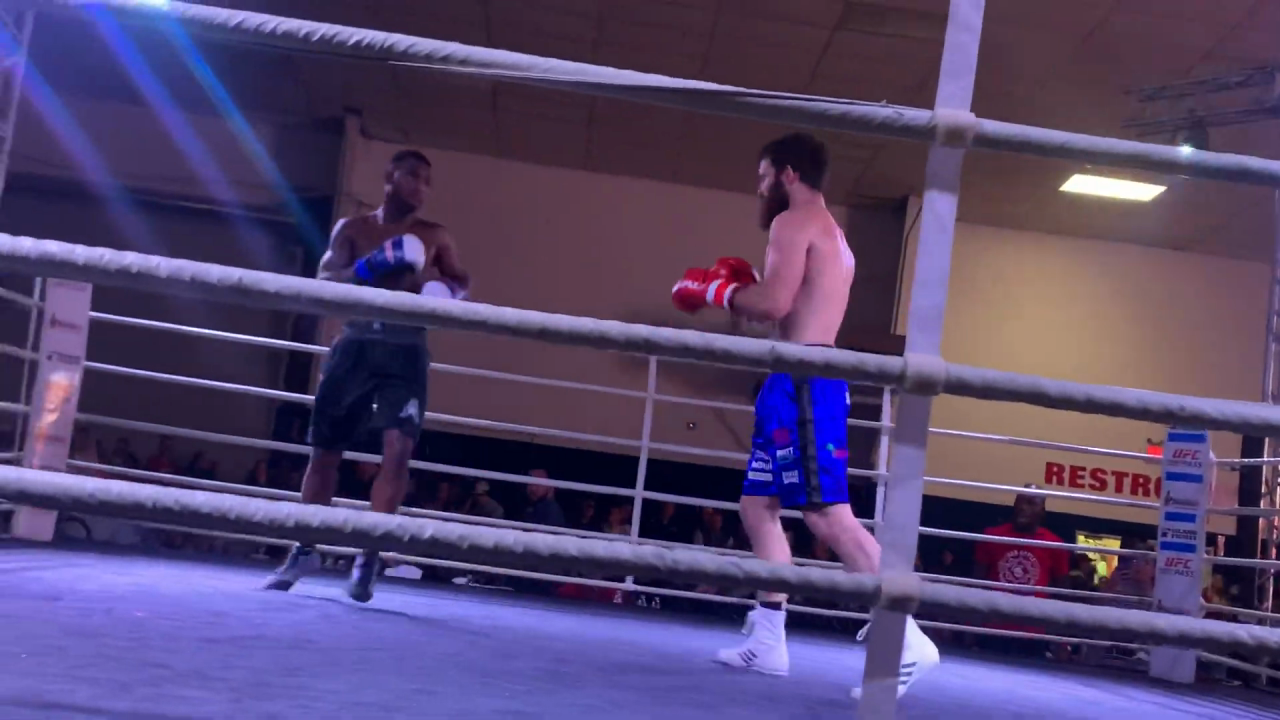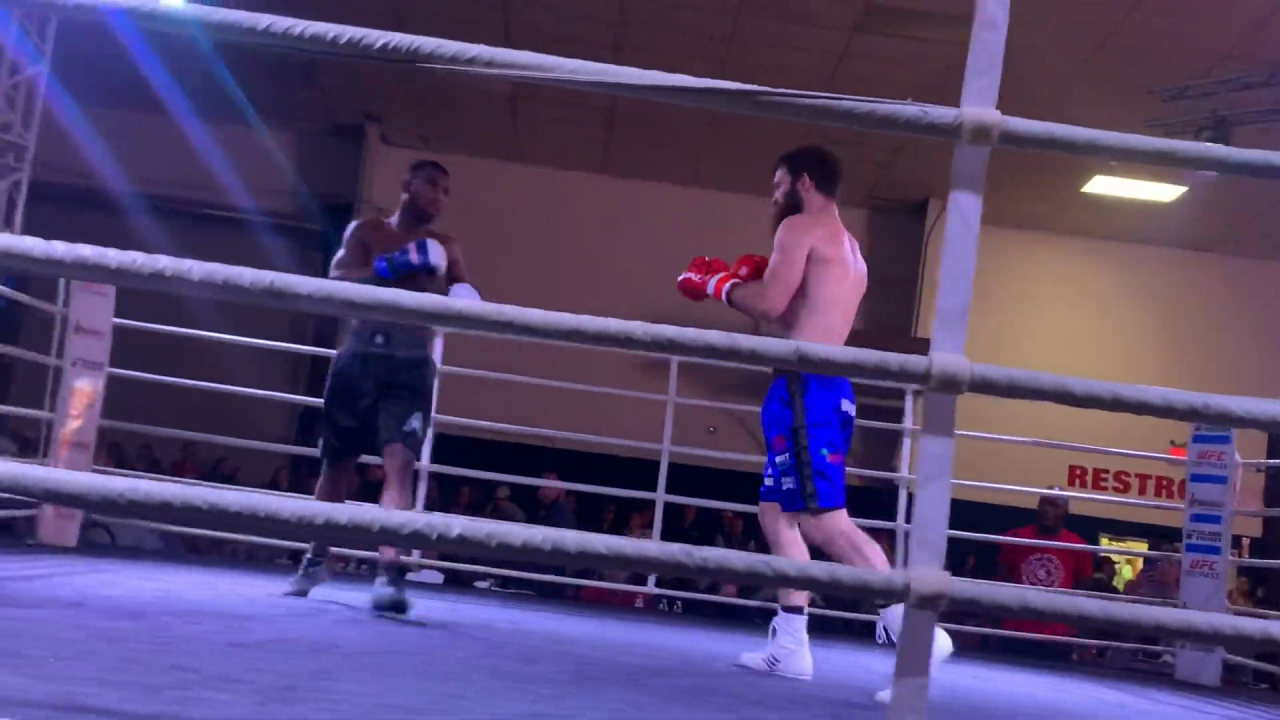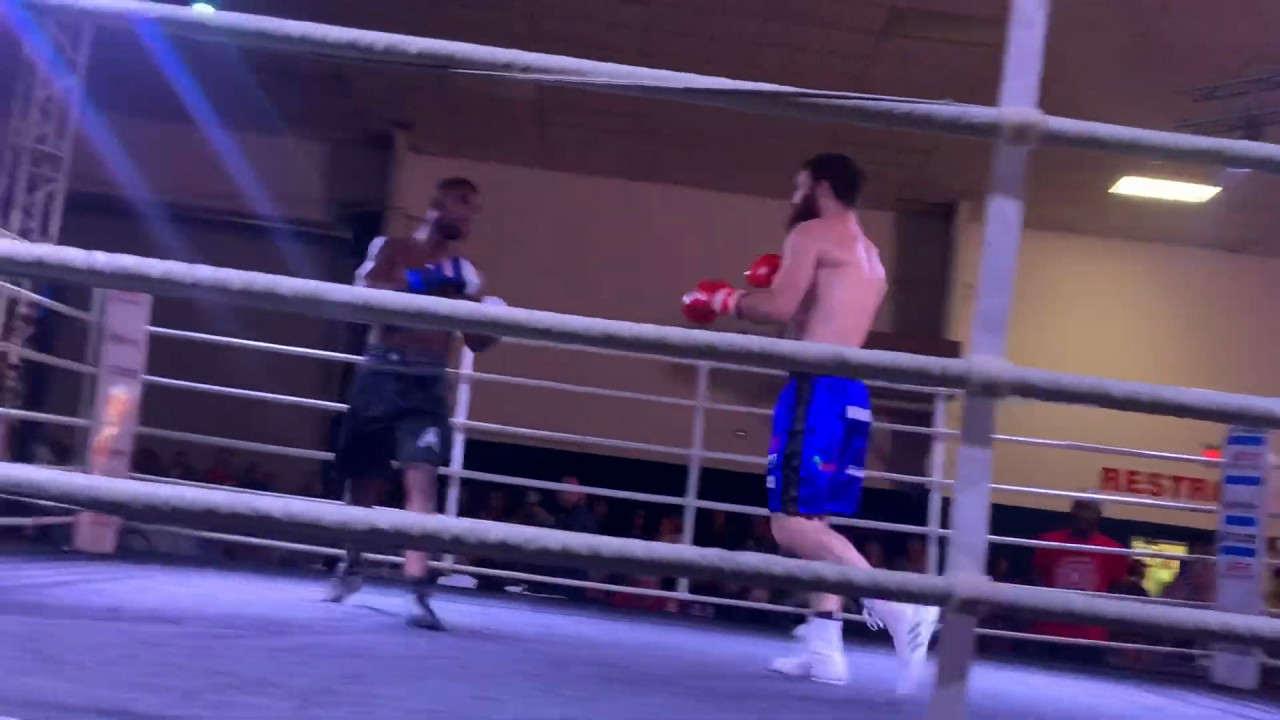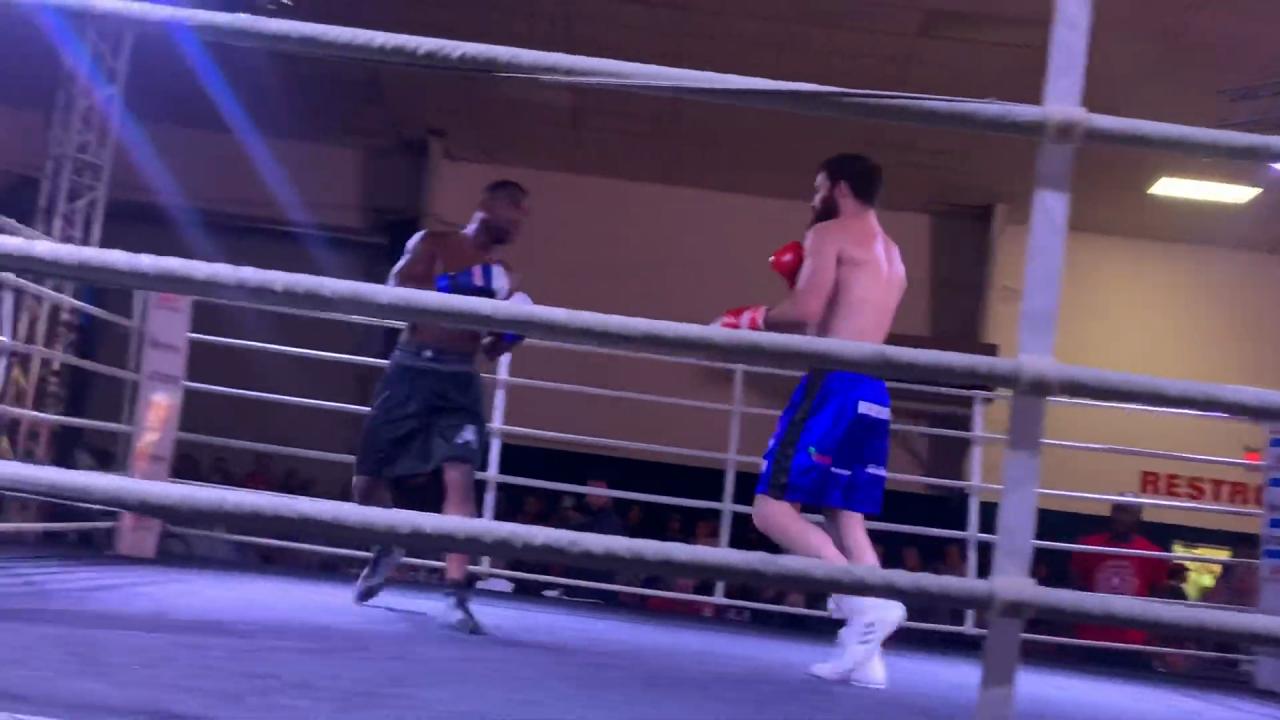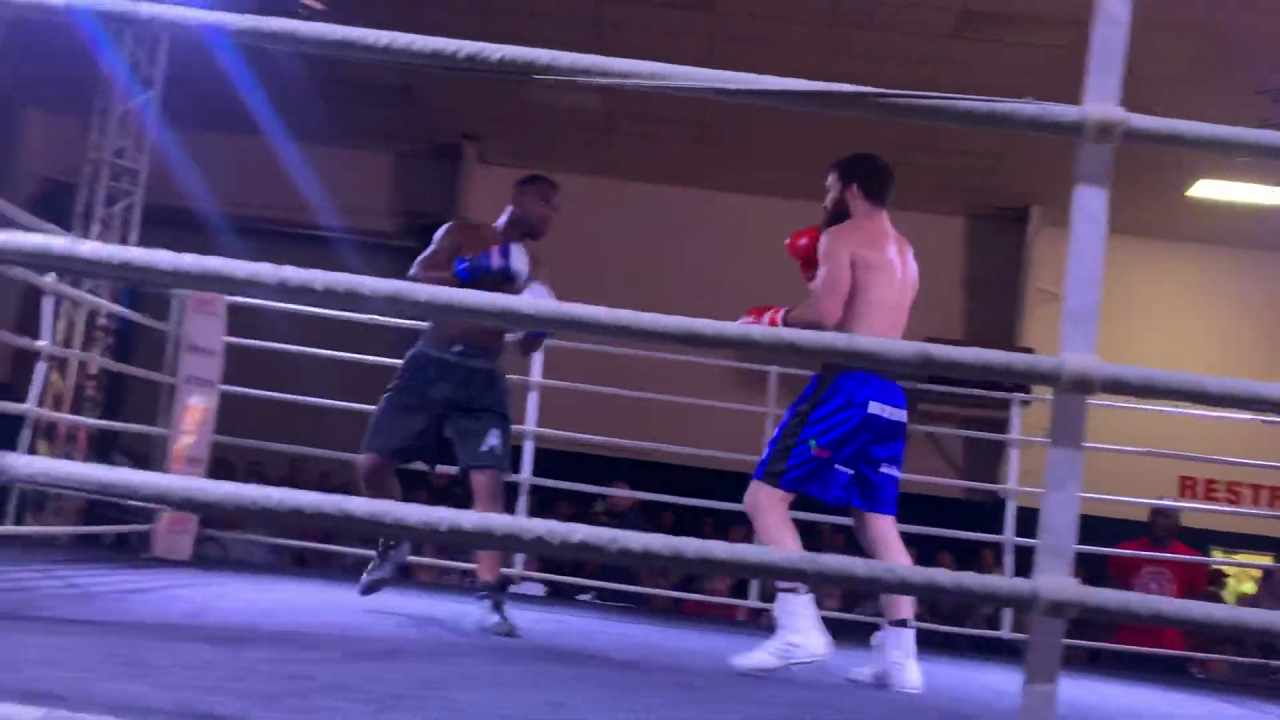
dt=0.1s
person 1, frame 1
left shoulder: (792, 221)
right shoulder: (829, 234)
left elbow: (775, 305)
left wrist: (711, 291)
right wrist: (744, 281)
left hip: (802, 382)
right hip: (799, 384)
left knee: (828, 516)
right knee: (758, 507)
left ankle: (906, 642)
right ankle: (767, 639)
person 1, frame 2
left shoulder: (798, 228)
right shoulder: (848, 248)
left elbow: (768, 304)
left wrist: (716, 282)
right wrist: (757, 279)
left hip: (806, 384)
right hip: (827, 387)
left knee: (825, 520)
right knee: (776, 514)
right ankle: (790, 644)
person 1, frame 3
left shoulder: (812, 234)
right shoulder: (868, 257)
left elbow: (776, 308)
left wrist: (720, 299)
right wrist: (783, 282)
left hip: (817, 388)
right hip: (851, 394)
left knee: (795, 526)
right knee: (799, 521)
left ankle: (904, 613)
right ankle: (824, 648)
person 1, frame 4
left shoulder: (829, 234)
right shoulder: (890, 255)
left elbow: (804, 313)
left wrist: (749, 320)
right wrist: (801, 275)
left hip: (836, 385)
right hip: (873, 394)
left knee: (773, 510)
right knee: (847, 520)
left ankle: (867, 603)
right ankle: (863, 653)
person 1, frame 5
left shoulder: (842, 236)
right shoulder: (902, 254)
left elbow: (824, 314)
left wrist: (768, 319)
right wrist: (817, 267)
left hip: (847, 385)
right hip: (888, 395)
left knee: (765, 497)
right knee: (878, 523)
left ankle: (800, 626)
right ankle: (900, 655)
person 2, frame 1
left shoulder: (435, 237)
right shoulder: (352, 228)
left elbow: (463, 286)
right elbow: (324, 284)
left wrist: (450, 294)
right wrist: (372, 264)
left hip: (406, 353)
right hip: (355, 347)
left knee: (397, 448)
right knee: (325, 452)
left ankle: (369, 553)
right ankle: (303, 552)
person 2, frame 2
left shoulder: (445, 250)
right shoulder: (365, 232)
right elbow: (339, 282)
left wrist: (469, 301)
right wrist: (390, 266)
left hip: (409, 366)
right hip: (358, 358)
left knee: (399, 461)
right knee: (338, 465)
left ankle: (390, 576)
right ankle: (317, 560)
person 2, frame 3
left shoulder: (466, 272)
right shoulder: (389, 248)
left elbow: (477, 340)
right elbow: (363, 292)
right wrist: (422, 280)
left hip: (425, 386)
right hip: (377, 378)
left knee: (419, 479)
right knee: (361, 484)
left ankle: (419, 591)
right ankle: (352, 568)
person 2, frame 4
left shoulder: (503, 275)
right shoulder: (430, 243)
left elbow: (495, 347)
right elbow: (394, 290)
left wrist: (513, 332)
right wrist: (452, 285)
left hip: (458, 383)
right hip: (407, 373)
left knee: (459, 480)
right knee: (368, 483)
left ankle: (458, 596)
right ankle: (386, 554)
person 2, frame 5
left shoulder: (531, 271)
right shoulder: (459, 234)
left elbow: (528, 342)
right elbow: (416, 279)
left wrist: (540, 324)
right wrist: (470, 271)
left hip: (481, 381)
right hip: (429, 366)
left knee: (487, 483)
right knee: (371, 465)
left ankle: (491, 599)
right ankle: (392, 545)
